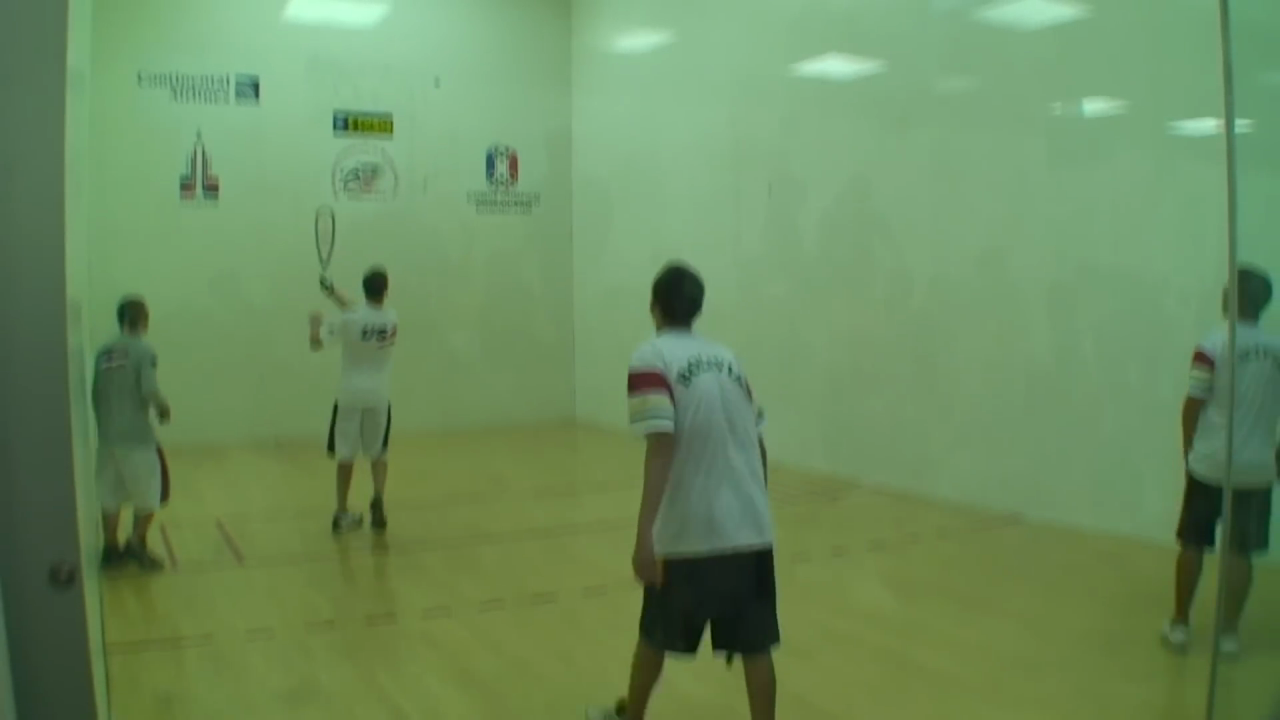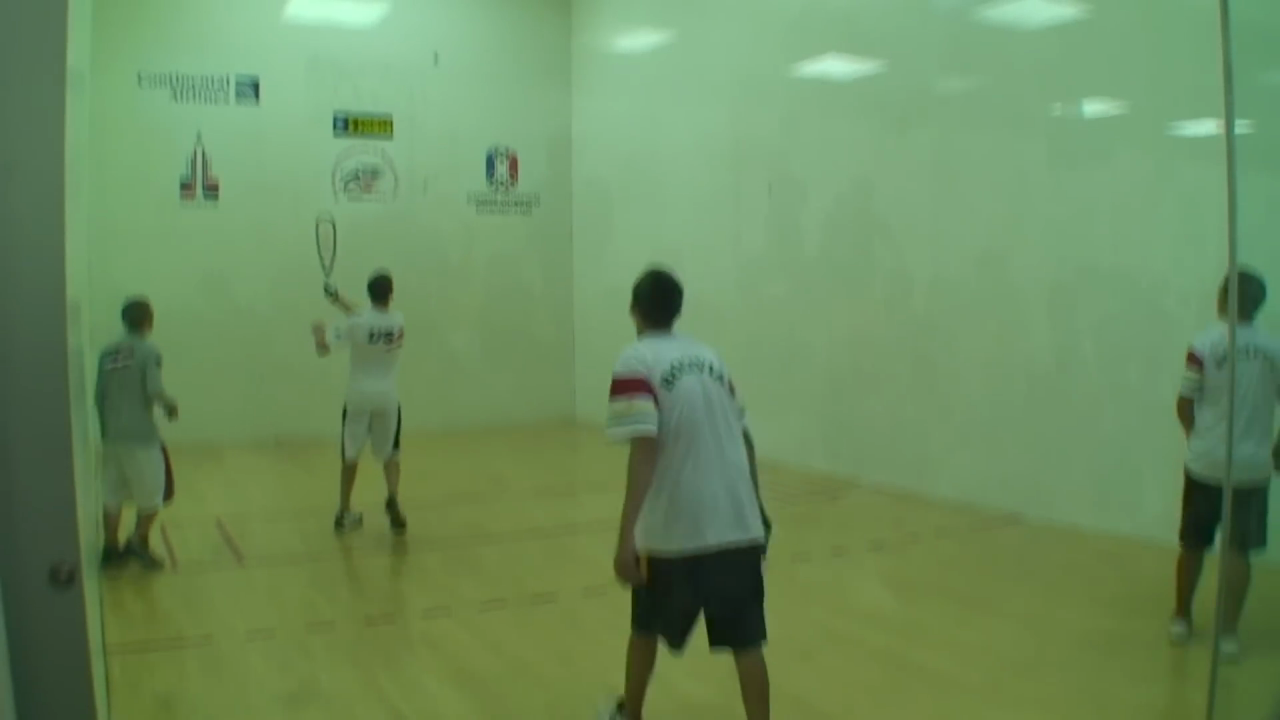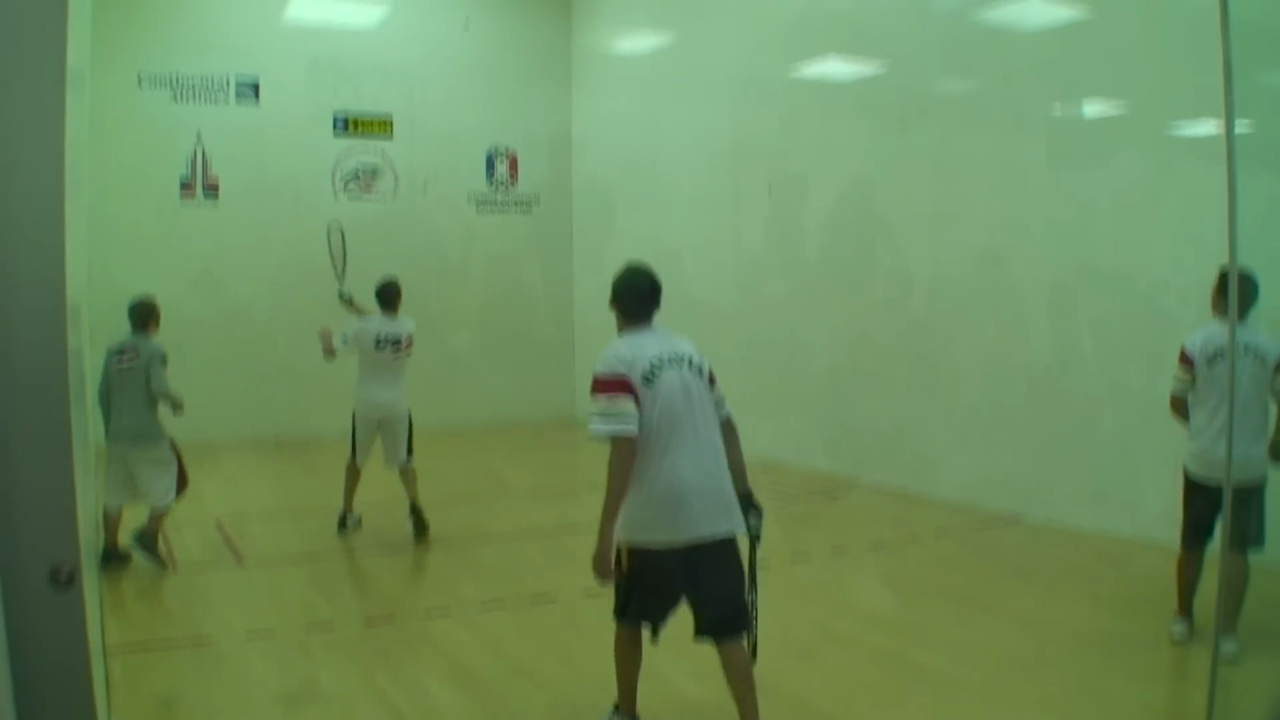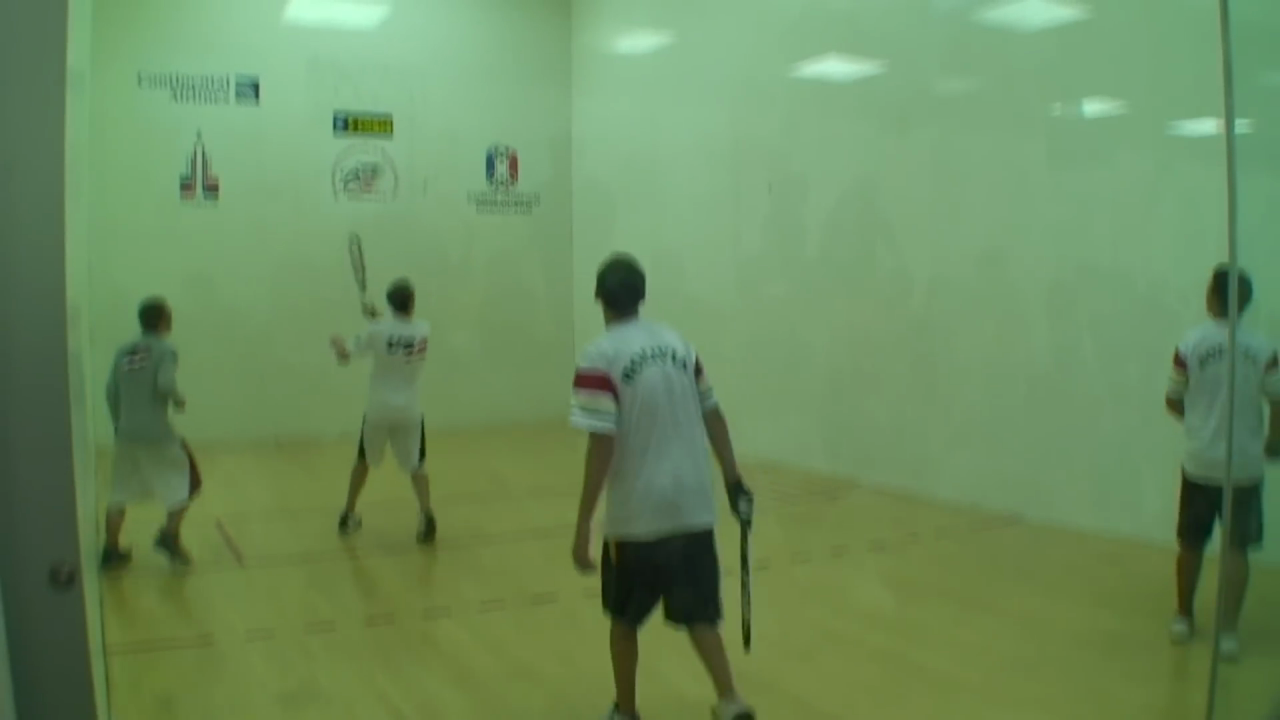
dt=0.1s
person 1, frame 1
left shoulder: (652, 359)
right shoulder: (726, 356)
left elbow: (661, 445)
right elbow: (756, 440)
left wrist: (643, 535)
left hip: (688, 530)
right hip: (750, 525)
left knee: (654, 632)
right knee: (753, 643)
person 1, frame 2
left shoulder: (634, 363)
right shoulder: (707, 356)
left elbow: (645, 450)
right elbow: (742, 435)
left wrist: (626, 535)
right wrist: (755, 504)
left hip: (672, 528)
right hip: (737, 522)
left knee: (646, 626)
right knee: (745, 640)
person 1, frame 3
left shoulder: (616, 362)
right shoulder: (690, 350)
left elbow: (624, 449)
right elbow: (726, 427)
left wrist: (605, 533)
right wrist: (743, 491)
left hip: (651, 519)
right hip: (714, 515)
left knee: (630, 620)
right knee: (727, 628)
person 1, frame 4
left shoulder: (599, 357)
right shoulder: (676, 342)
left elbow: (602, 446)
right elbow: (712, 416)
left wrist: (583, 525)
right wrist: (734, 480)
left hip: (635, 513)
right hip: (693, 506)
left knee: (623, 618)
right knee: (698, 613)
person 2, frame 1
left shoulder: (1212, 346)
left elbow: (1194, 405)
left wrist: (1188, 444)
left hip: (1209, 466)
left knee: (1192, 544)
right knee: (1239, 552)
left ankle: (1180, 623)
right ankle: (1229, 632)
person 2, frame 2
left shoulder: (1203, 344)
left elbow: (1184, 405)
left hip: (1205, 465)
left knee: (1192, 545)
right knee: (1238, 551)
left ankle: (1181, 618)
right ankle: (1228, 633)
person 2, frame 3
left shoulder: (1196, 343)
left elbow: (1177, 403)
left hip: (1202, 464)
right hip: (1248, 467)
left knee: (1192, 545)
right knee: (1237, 550)
left ankle: (1183, 619)
right ankle: (1228, 633)
person 2, frame 4
left shoulder: (1189, 344)
left elbow: (1173, 402)
left hip: (1199, 464)
right hip: (1245, 467)
left knee: (1191, 543)
right knee: (1236, 549)
left ankle: (1183, 617)
right ankle: (1228, 632)
person 3, frame 1
left shoulder: (103, 352)
right shoulder: (144, 350)
left elbow: (95, 396)
right elbow: (149, 390)
right wrist: (162, 405)
left hip: (109, 436)
right hip: (138, 436)
left knee: (110, 495)
right knee: (149, 495)
left ankle: (111, 549)
right ankle: (136, 545)
person 3, frame 2
left shoulder: (107, 352)
right shoulder: (149, 351)
left elbow: (99, 396)
right elbow: (154, 389)
right wrist: (170, 403)
left hip: (112, 435)
right hip: (141, 435)
left knee: (112, 495)
right knee: (152, 493)
left ankle: (111, 549)
right ankle: (138, 543)
person 3, frame 3
left shoulder: (113, 352)
right shoulder: (155, 350)
left elbow: (102, 395)
right elbow: (159, 387)
right wrist: (175, 400)
left hip: (118, 434)
right hip: (148, 434)
left knee: (115, 495)
right knee: (168, 484)
left ankle: (111, 551)
right ankle: (149, 534)
person 3, frame 4
left shoulder: (123, 352)
right shoulder: (166, 350)
left elbow: (111, 394)
right elbow: (165, 384)
right wrist: (178, 398)
left hip: (127, 434)
right hip: (157, 434)
left knee: (119, 494)
right knee: (183, 482)
left ankle: (111, 549)
right ankle: (170, 535)
person 4, frame 1
left shoulder: (349, 319)
right shoulder: (392, 318)
left elbow: (315, 344)
left wrist: (316, 324)
right wrist: (336, 296)
left hip: (350, 395)
right hip: (378, 396)
left knee: (345, 456)
right knee: (378, 453)
left ankle: (342, 515)
right ankle: (378, 498)
person 4, frame 2
left shoulder: (355, 323)
right shoulder: (399, 320)
left elbow: (322, 350)
left wrist: (319, 331)
right wrist: (341, 302)
left hip: (359, 397)
right hip: (387, 398)
left knee: (351, 456)
right knee: (390, 455)
left ankle: (345, 513)
right ankle: (393, 498)
person 4, frame 3
left shoulder: (364, 327)
right shoulder: (409, 327)
left elbow: (330, 354)
left wrist: (325, 337)
right wrist: (358, 310)
left hip: (367, 404)
right hip: (397, 405)
left knee: (356, 460)
right knee: (404, 461)
left ankle: (346, 516)
right ankle: (415, 505)
person 4, frame 4
left shoulder: (376, 330)
right shoulder: (424, 330)
left elbow: (344, 357)
left wrist: (337, 343)
right wrist: (378, 318)
left hip: (379, 408)
right hip: (409, 410)
left knee: (363, 461)
right knee: (416, 467)
left ankle: (348, 515)
right ankle: (426, 515)
